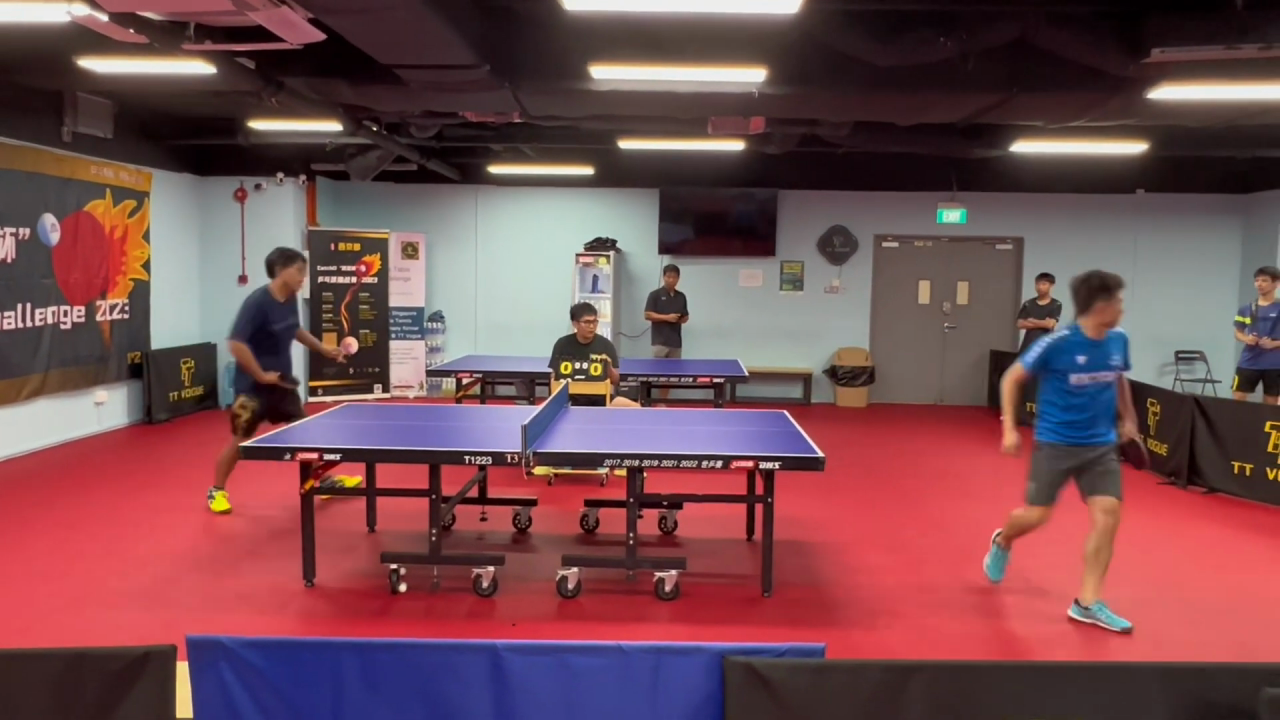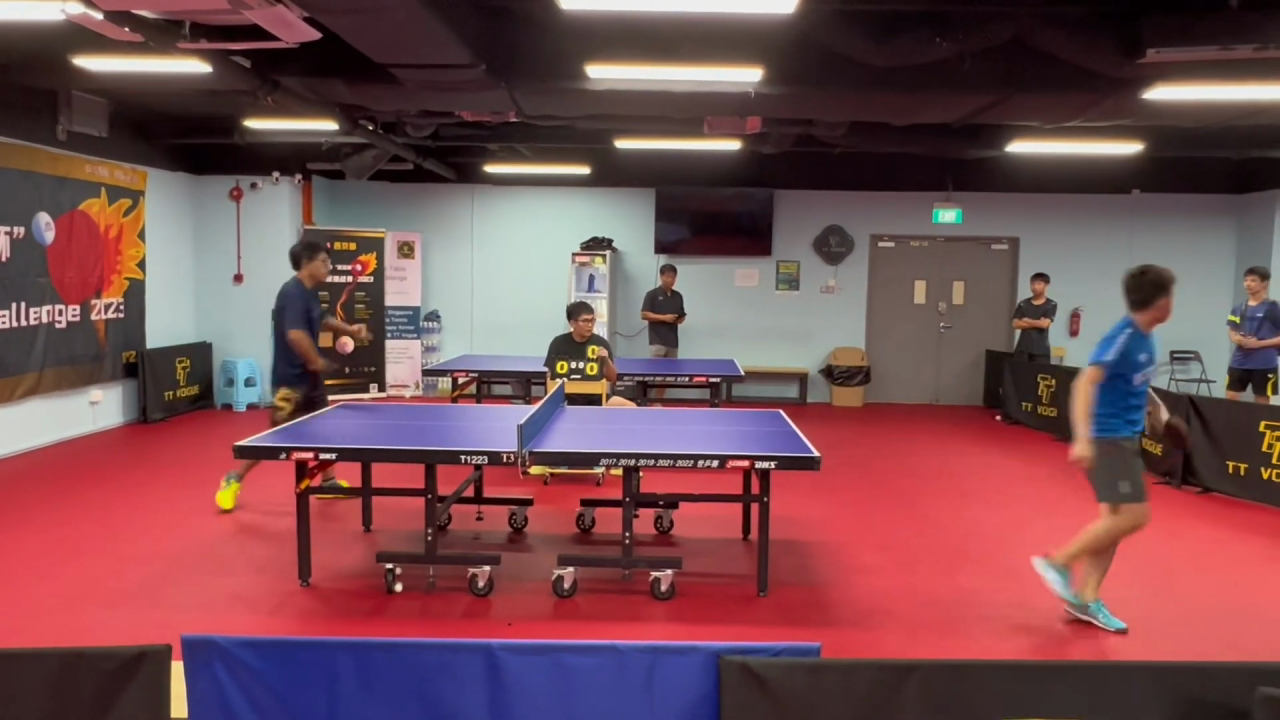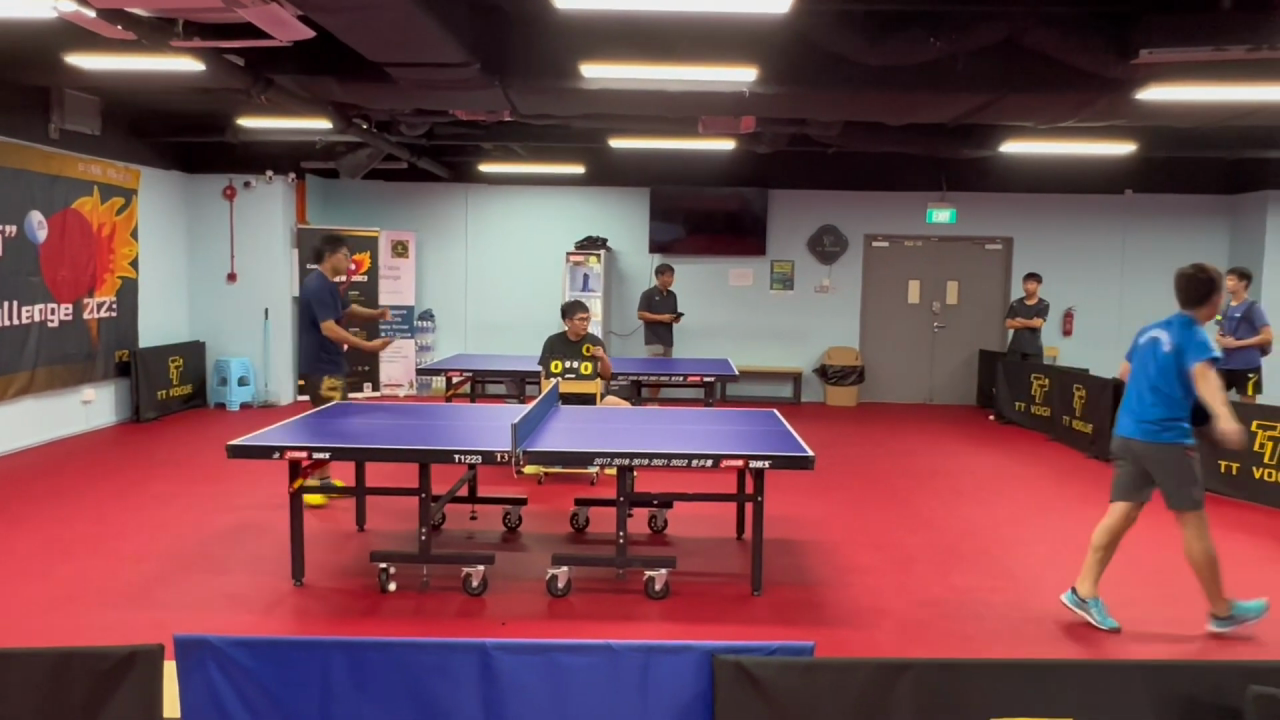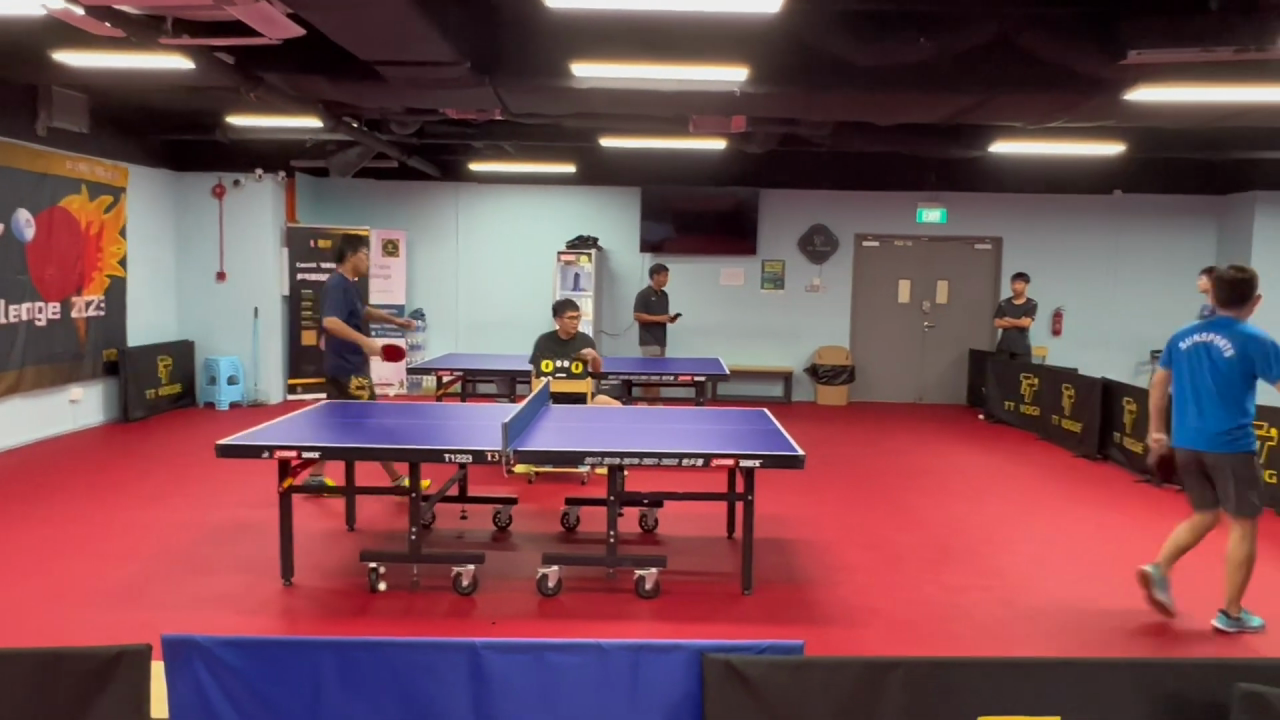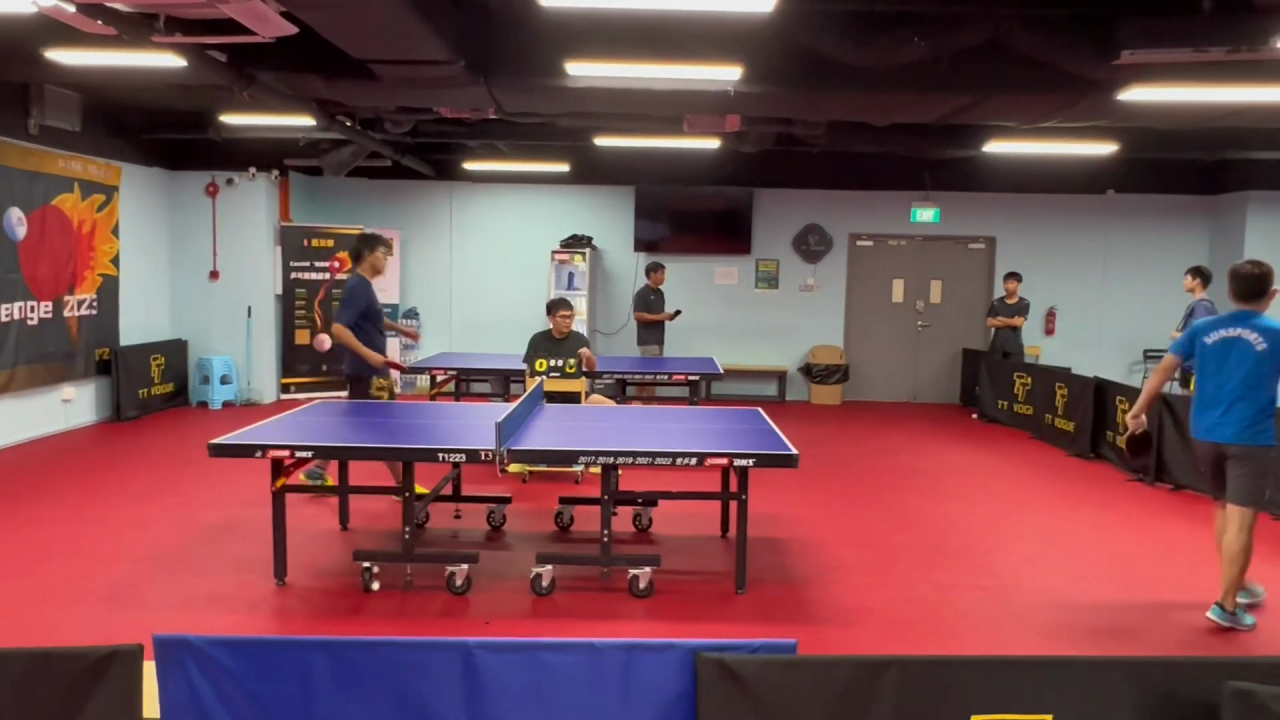
dt=0.2s
person 1, frame 1
left shoulder: (1119, 342)
right shoulder: (1057, 343)
right elbow: (1011, 379)
left wrist: (1128, 419)
right wrist: (1009, 429)
left hip: (1102, 444)
right hip: (1057, 442)
left knee: (1108, 515)
right knee: (1035, 516)
left ankle: (1088, 602)
right ankle: (1002, 541)
person 1, frame 2
left shoulder: (1142, 337)
right shoulder: (1123, 338)
right elbow: (1086, 383)
left wrist: (1157, 407)
right wrist: (1085, 437)
left hip: (1120, 436)
right hip: (1105, 437)
left knee: (1117, 516)
right knee: (1134, 515)
left ankle: (1086, 599)
right ankle: (1057, 561)
person 1, frame 3
left shoulder: (1151, 330)
right shoulder: (1195, 337)
left elbow: (1125, 373)
right elbow: (1203, 377)
right wrist: (1224, 419)
left hip: (1129, 435)
right hip: (1167, 440)
left knee: (1120, 515)
right knee: (1195, 522)
left ankle: (1084, 593)
right ankle: (1222, 610)
person 1, frame 4
left shoulder: (1182, 337)
left elbow: (1159, 384)
left wrist: (1157, 429)
left hip: (1185, 443)
right hip: (1231, 446)
left knee: (1204, 516)
right knee: (1242, 527)
left ankle: (1158, 568)
right ankle: (1230, 612)
person 1, frame 5
left shoulder: (1203, 328)
left elbow: (1164, 370)
left wrist: (1138, 409)
left hip: (1206, 435)
left knee: (1225, 510)
right knee: (1241, 520)
left ankle: (1240, 586)
right ankle: (1226, 604)
person 2, frame 1
left shoulder: (290, 300)
right shoulder: (256, 303)
right elbow: (236, 344)
left wrist: (323, 348)
right wrist: (260, 375)
left hip: (282, 383)
right hip: (254, 386)
right knee: (240, 445)
right ankle: (217, 491)
person 2, frame 2
left shoulder: (309, 291)
right shoulder: (294, 292)
left elbow: (323, 321)
right elbow: (295, 335)
left wrist: (350, 329)
right wrist: (315, 361)
left hip: (307, 374)
right hip: (291, 376)
left ankle: (328, 481)
right ankle: (233, 480)
person 2, frame 3
left shoulder: (329, 285)
right shoulder: (317, 285)
left elbow: (347, 309)
right elbow: (329, 328)
left wrist: (375, 313)
right wrist: (367, 345)
left hip: (326, 366)
right hip: (322, 368)
left ankle: (323, 478)
right ankle: (308, 481)
person 2, frame 4
left shoulder: (347, 285)
right shoulder: (338, 286)
left elbow: (364, 312)
right elbow: (330, 322)
left wrist: (396, 321)
right wrist: (365, 341)
left hip: (342, 367)
right hip: (348, 369)
left ankle: (315, 477)
right ankle: (399, 481)
person 2, frame 5
left shoulder: (363, 285)
right shoulder: (358, 288)
right elbow: (338, 329)
left wrist: (401, 330)
right wrist: (370, 355)
left hip: (365, 369)
right hip: (368, 370)
left ankle: (317, 471)
